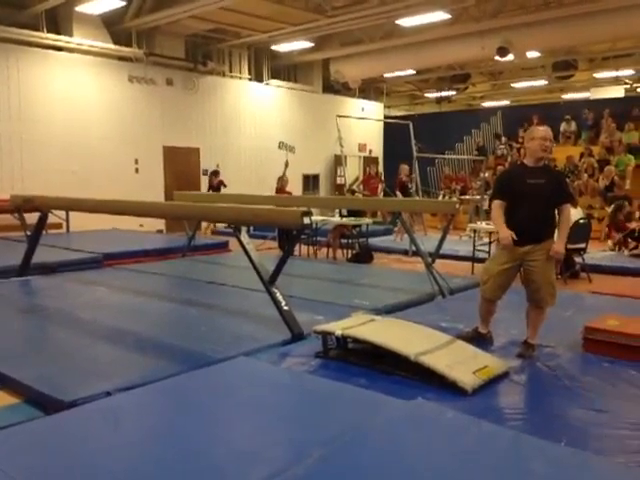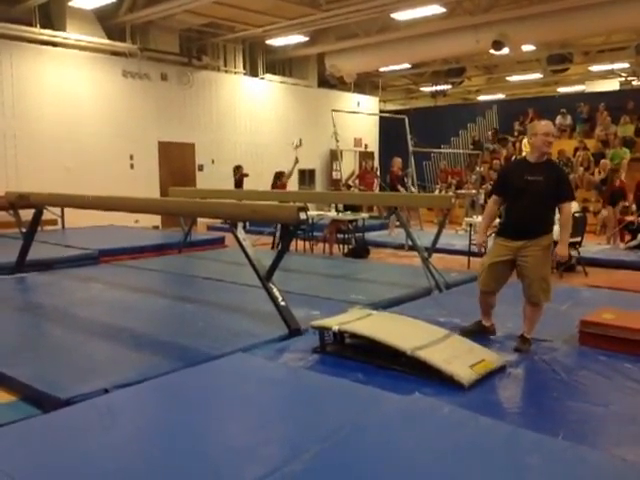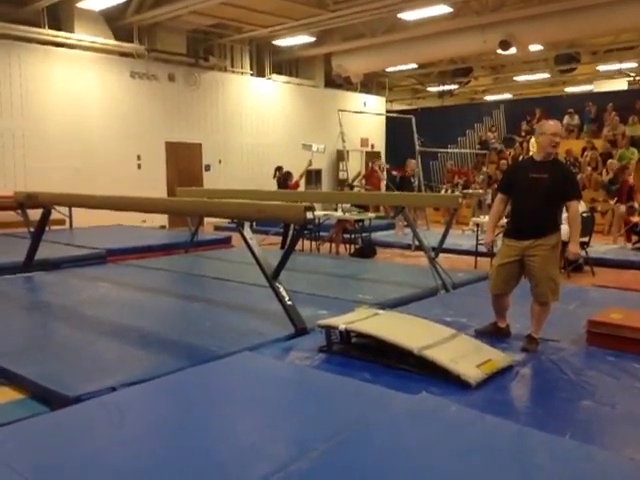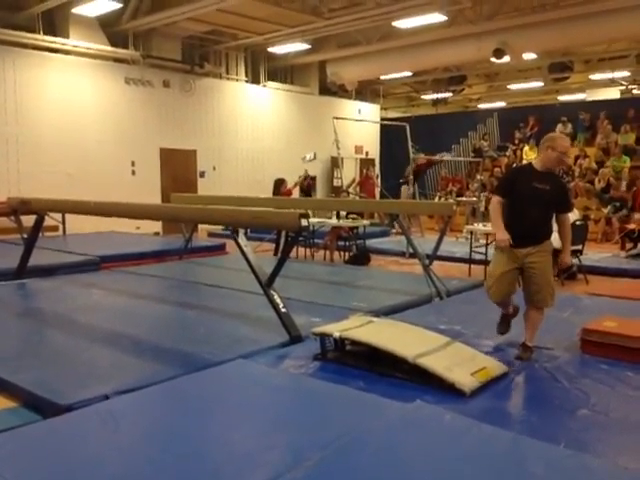
dt=0.7s
person 1, frame 1
left shoulder: (556, 178)
right shoulder: (510, 175)
left elbow: (564, 211)
right elbow: (497, 206)
left wrist: (560, 241)
right wrist: (502, 229)
left hip: (542, 247)
right hip: (511, 244)
left knee: (540, 297)
right knee: (489, 290)
left ankle: (530, 341)
right ankle: (483, 330)
person 1, frame 2
left shoulder: (557, 174)
right shoulder: (511, 169)
left elbow: (565, 209)
right elbow: (495, 202)
left wrist: (563, 243)
right wrist: (482, 231)
left hip: (537, 242)
right hip: (505, 238)
left knee: (535, 293)
right knee: (487, 283)
left ankle: (526, 336)
right ankle: (486, 323)
person 1, frame 3
left shoulder: (563, 173)
right shoulder: (517, 168)
left elbow: (573, 208)
right elbow: (501, 201)
left wrist: (574, 241)
right wrist: (490, 230)
left hip: (545, 242)
right hip: (512, 239)
left knee: (543, 292)
right knee: (498, 285)
left ankle: (533, 335)
right ankle: (501, 325)
person 1, frame 4
left shoulder: (558, 186)
right shoulder: (516, 174)
left elbow: (563, 219)
right elbow: (496, 203)
left wrist: (566, 251)
right wrist: (499, 230)
left hip: (540, 248)
right hip: (509, 245)
left knee: (537, 299)
right knee: (498, 292)
left ankle: (527, 343)
right ankle: (508, 311)
